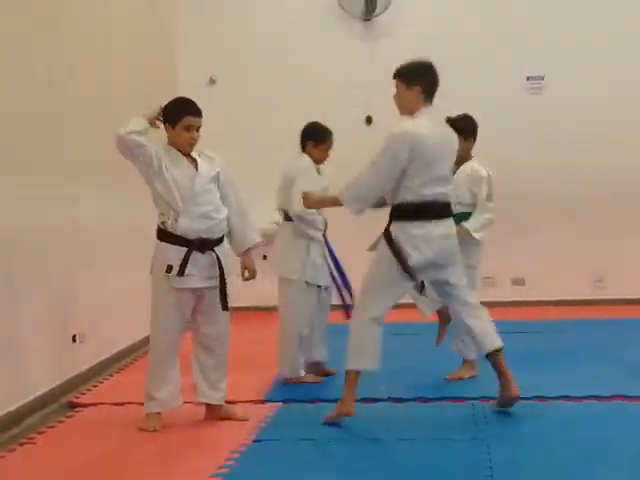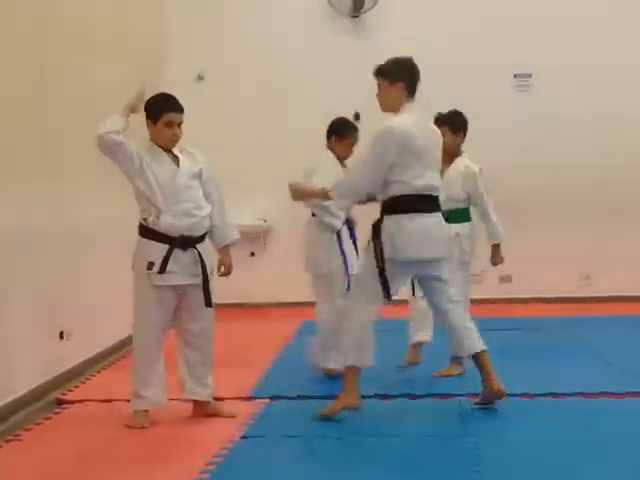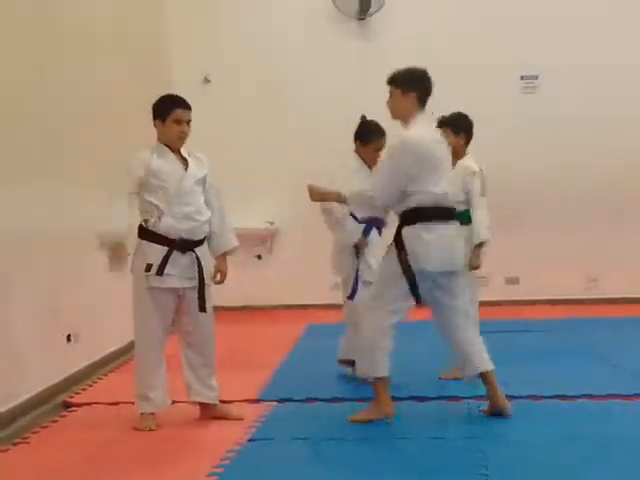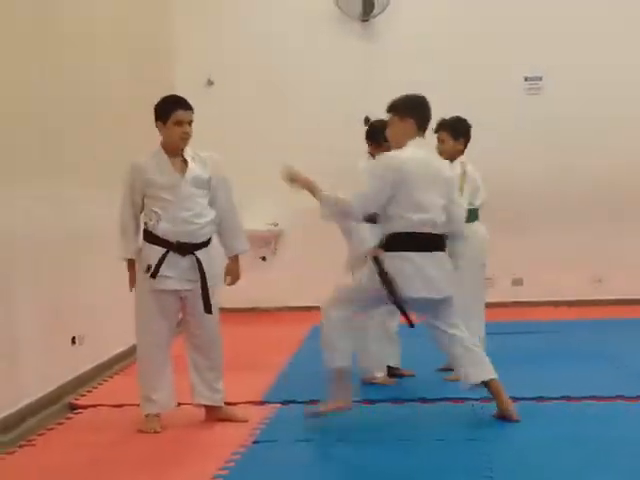
dt=0.4s
person 1, frame 1
left shoulder: (405, 135)
right shoulder: (448, 135)
left elbow: (370, 186)
left wrist: (325, 200)
right wrist: (395, 195)
left hip: (410, 233)
right hip: (443, 228)
left knee: (368, 313)
right knee: (465, 303)
left ankle: (348, 400)
right ankle: (507, 383)
person 1, frame 2
left shoulder: (391, 131)
right shoulder: (429, 129)
left elbow: (359, 183)
left wrist: (313, 193)
right wrist: (383, 189)
left hip: (401, 227)
right hip: (431, 224)
left knee: (360, 307)
right knee: (448, 304)
left ankle: (349, 394)
right ankle: (490, 381)
person 1, frame 3
left shoulder: (407, 141)
right shoulder: (435, 137)
left elbow: (378, 195)
left wrist: (330, 195)
left hip: (419, 237)
right hip: (448, 234)
left knee: (379, 313)
right knee: (456, 316)
left ankle: (381, 402)
right ankle: (495, 395)
person 1, frame 4
left shoulder: (392, 163)
right shoulder: (443, 168)
left elbow: (354, 209)
right elbow: (457, 223)
left wrist: (311, 187)
left hip: (399, 262)
right hip: (436, 262)
left knee: (337, 311)
right knee: (452, 331)
left ankle: (341, 392)
right ankle: (503, 402)
person 2, frame 1
left shoulder: (213, 164)
right shoulder: (156, 162)
left elbow: (233, 208)
right elbow: (126, 139)
left wrist: (245, 251)
right wrist: (148, 120)
left hip: (210, 259)
right hip: (174, 259)
left knee: (214, 335)
right knee: (166, 335)
left ankle: (214, 402)
right ankle: (156, 407)
person 2, frame 2
left shoulder: (195, 161)
right shoulder: (138, 160)
left elbow: (215, 205)
right elbow: (106, 139)
left wrist: (224, 248)
right wrist: (127, 112)
left hip: (195, 256)
right hip: (157, 256)
left knee: (199, 331)
right knee: (150, 332)
left ankle: (201, 399)
right ankle: (143, 404)
person 2, frame 3
left shoulder: (200, 164)
right shoulder: (145, 163)
left elbow: (215, 210)
right elbow: (124, 205)
left wrist: (221, 254)
right wrist: (115, 240)
left hip: (194, 258)
right hip: (155, 258)
left knee: (200, 333)
right knee: (151, 335)
left ankle: (207, 401)
right ankle: (148, 407)
person 2, frame 4
left shoulder: (207, 165)
right shoulder: (143, 169)
left elbow: (225, 211)
right elbow: (129, 217)
left wrist: (234, 256)
right wrist: (131, 263)
left hip: (198, 261)
right hip: (158, 262)
left knee: (206, 334)
right knee: (154, 338)
left ankle: (213, 403)
right ankle: (154, 409)
person 3, frame 1
left shoulder: (478, 173)
left elbow: (486, 213)
left wrist: (462, 231)
left hip: (463, 244)
left ankle: (469, 362)
right ankle: (444, 312)
person 3, frame 2
left shoulder: (468, 170)
left elbow: (485, 208)
left wrist: (495, 246)
left hip: (457, 238)
right knee: (422, 293)
left ankle: (458, 360)
right ankle: (416, 348)
person 3, frame 3
left shoulder: (470, 169)
right shoulder: (448, 168)
left elbow: (479, 210)
left wrist: (477, 250)
left hip: (464, 240)
left ankle: (466, 363)
person 3, frame 4
left shoulder: (460, 169)
right shoulder: (457, 169)
left hip: (467, 240)
right hip: (461, 239)
left knee: (467, 302)
right knee: (462, 301)
person 4, frame 1
left shoulder: (306, 168)
right shoulder: (304, 170)
right elbow: (299, 209)
left wrist: (318, 223)
right wrist: (320, 224)
left hip: (306, 243)
right hip: (300, 246)
left knee: (318, 305)
right knee: (297, 311)
left ankle: (313, 359)
right ankle: (290, 370)
person 4, frame 2
left shoulder: (336, 165)
right shoulder: (326, 165)
right elbow: (316, 197)
left wrist: (345, 218)
right wrist: (341, 218)
left hip: (337, 237)
right hip: (328, 239)
left knee: (333, 302)
right knee: (338, 302)
left ankle: (333, 360)
right ankle: (328, 360)
person 4, frame 3
left shoulder: (372, 169)
right shoulder: (351, 171)
right elbow: (331, 206)
left wrist: (381, 219)
right wrist: (352, 237)
left hip: (372, 242)
right hip: (358, 245)
left knee: (360, 304)
right knee: (364, 307)
left ankle: (349, 354)
person 4, frame 4
right shoulder: (364, 174)
right wrist: (366, 247)
right hip: (371, 248)
left knee: (390, 308)
right knee: (372, 312)
left ankle: (388, 363)
right ankle: (373, 371)
